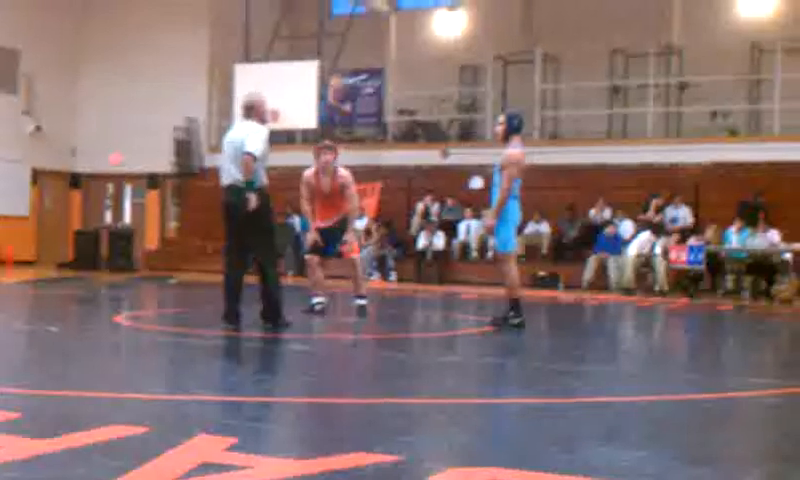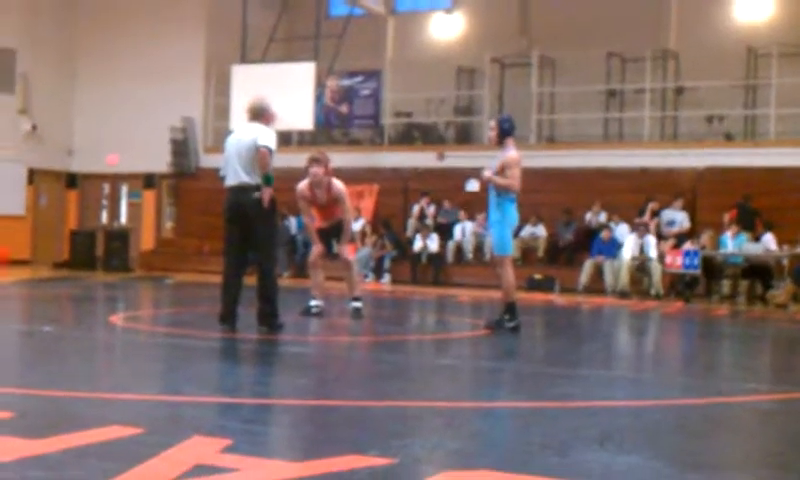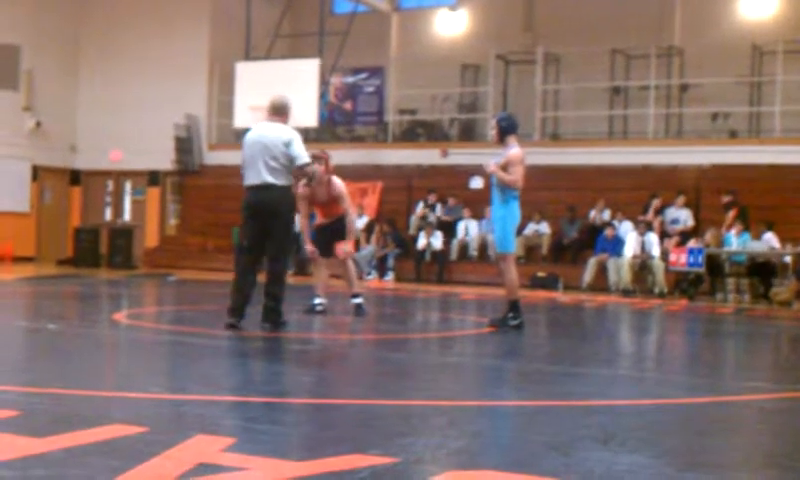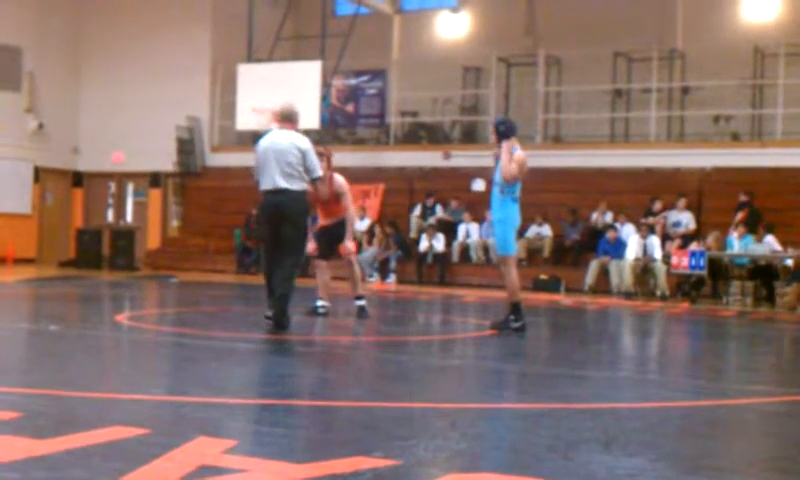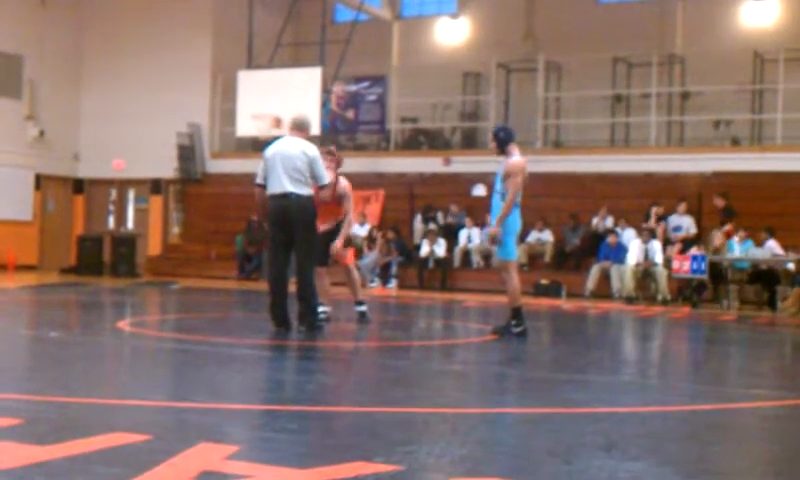
dt=1s
person 1, frame 1
left shoulder: (232, 131)
right shoulder: (258, 130)
left elbow: (225, 167)
right elbow: (248, 158)
left wrist: (238, 189)
right wrist: (251, 190)
left hip: (229, 195)
right hip: (251, 195)
left knee: (234, 258)
right knee: (265, 257)
left ankle: (231, 316)
right ankle: (272, 315)
person 1, frame 2
left shoulder: (233, 135)
right shoulder: (265, 132)
left elbow: (225, 171)
right elbow: (263, 152)
right wrist: (267, 184)
left hip: (233, 196)
right hip: (256, 196)
left knee: (233, 259)
right knee: (265, 259)
left ankle: (227, 318)
right ankle: (267, 319)
person 1, frame 3
left shoulder: (250, 134)
right shoulder: (289, 134)
left elbow: (245, 168)
right elbow: (306, 168)
right wrist: (295, 176)
left hip: (253, 194)
right hip: (279, 196)
left knee: (247, 254)
right knee: (278, 257)
left ankle: (235, 312)
right ankle: (271, 316)
person 1, frame 4
left shoulder: (262, 142)
right shoulder: (301, 141)
left elbow: (257, 177)
right elbow: (315, 177)
left hip: (269, 200)
right hip: (294, 200)
left knee: (272, 257)
right knee: (291, 257)
left ankle: (277, 309)
right ankle: (277, 308)
person 1, frame 5
left shoulder: (270, 149)
right shoulder: (309, 149)
left elbow: (259, 187)
right elbow: (323, 185)
left wrist: (263, 214)
left hip: (276, 205)
right hip: (301, 205)
left knee: (277, 262)
right knee: (304, 262)
left ankle: (280, 319)
right ankle: (308, 317)
person 2, frame 1
left shoulder: (512, 152)
right shoulder: (511, 152)
left elbow: (506, 189)
left wrist: (493, 216)
right wrist: (492, 212)
left hip: (505, 212)
right hip: (503, 211)
left knee: (507, 261)
right knee: (506, 261)
left ankle: (516, 313)
right ankle: (512, 311)
person 2, frame 2
left shoulder: (511, 156)
right shoulder: (504, 155)
left elbow: (514, 186)
left wrist: (491, 178)
right wrist: (491, 178)
left hip: (503, 214)
right hip: (498, 213)
left knee: (504, 263)
right knee: (501, 264)
left ankle: (511, 316)
right ankle: (508, 314)
person 2, frame 3
left shoulder: (514, 153)
right shoulder: (508, 152)
left elbow: (517, 183)
left wrist: (495, 172)
right wrist: (495, 172)
left hip: (506, 211)
right hip: (501, 210)
left knee: (507, 261)
right knee: (504, 261)
left ankle: (515, 313)
right ankle: (512, 311)
person 2, frame 4
left shoulder: (517, 155)
right shoulder: (509, 153)
left elbow: (507, 176)
right elbow: (501, 178)
left wrist: (505, 152)
right wrist: (500, 156)
left hip: (506, 214)
right hip: (500, 213)
left knee: (508, 264)
right knee: (505, 264)
left ankle: (516, 316)
right ankle: (513, 314)
person 2, frame 5
left shoulder: (515, 162)
right shoulder: (510, 162)
left elbow: (512, 197)
left wrist: (497, 224)
left hip: (506, 222)
right hip: (503, 221)
left knee: (509, 269)
right knee: (507, 270)
left ankle: (518, 321)
right ankle: (515, 319)
person 3, frame 1
left shoulder: (344, 175)
right shoulder: (308, 176)
left elbow: (354, 204)
right elbow: (305, 203)
left wrist: (350, 231)
right wrist: (311, 229)
left hip: (341, 221)
right hip: (321, 223)
left knee: (353, 258)
right knee: (311, 260)
left ankle: (361, 299)
right ankle: (318, 300)
person 3, frame 2
left shoulder: (338, 187)
right shoulder: (302, 189)
left elbow: (347, 216)
right elbow: (307, 217)
left wrist: (344, 243)
right wrist: (316, 242)
left hip: (340, 223)
right hip: (321, 224)
left knee: (348, 259)
right knee: (313, 260)
left ankle: (356, 302)
right ankle: (316, 302)
person 3, frame 3
left shoulder: (337, 185)
right shoulder: (303, 188)
left elbow: (350, 213)
right elbow: (303, 217)
left wrist: (349, 242)
right wrist: (307, 243)
left hip: (341, 221)
right hip: (323, 223)
left knee: (344, 256)
right knee: (318, 259)
left ankle: (357, 299)
right ankle: (320, 301)
person 3, frame 4
left shoulder: (338, 182)
left elbow: (350, 210)
left wrist: (349, 238)
right wrist: (310, 240)
left hip: (342, 222)
right hip: (324, 225)
left knee: (350, 258)
right knee: (320, 263)
left ankle: (360, 302)
right ankle: (322, 303)
person 3, frame 5
left shoulder: (343, 185)
left elbow: (349, 214)
left wrist: (340, 239)
left hip: (338, 227)
right hip: (320, 230)
left knee: (348, 265)
right knee: (319, 269)
left ankle: (360, 307)
right ankle: (324, 308)
